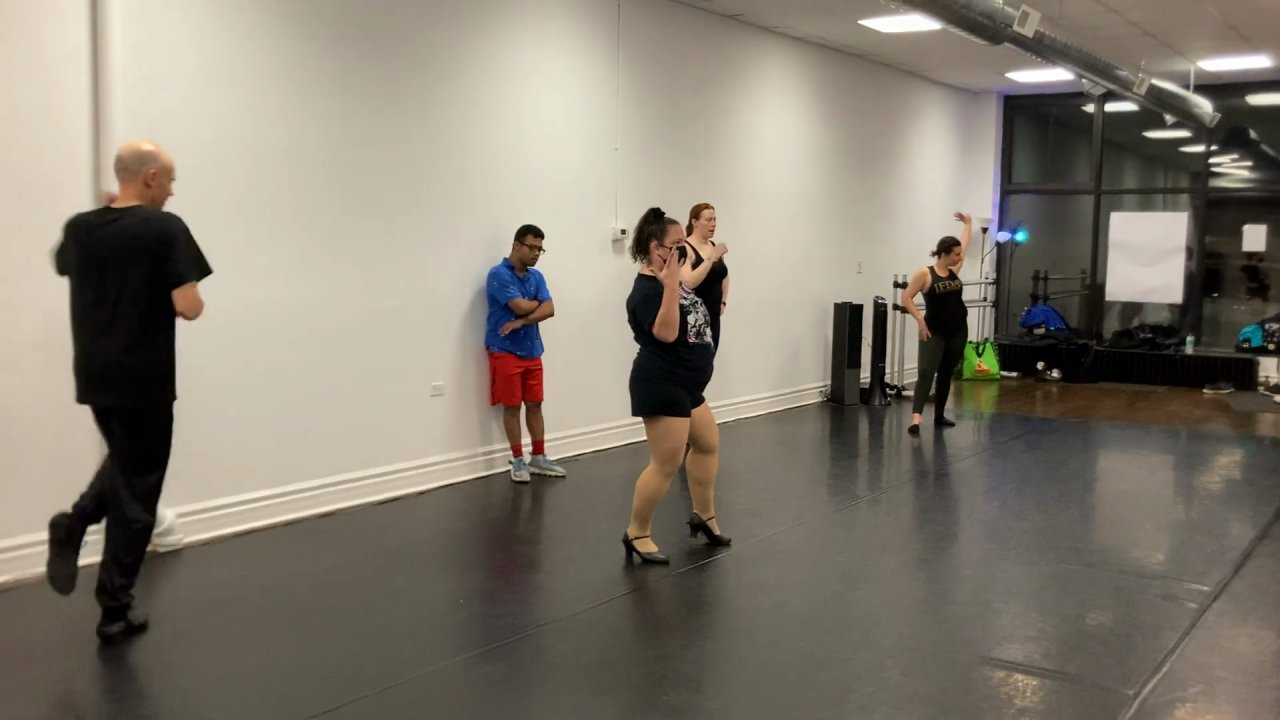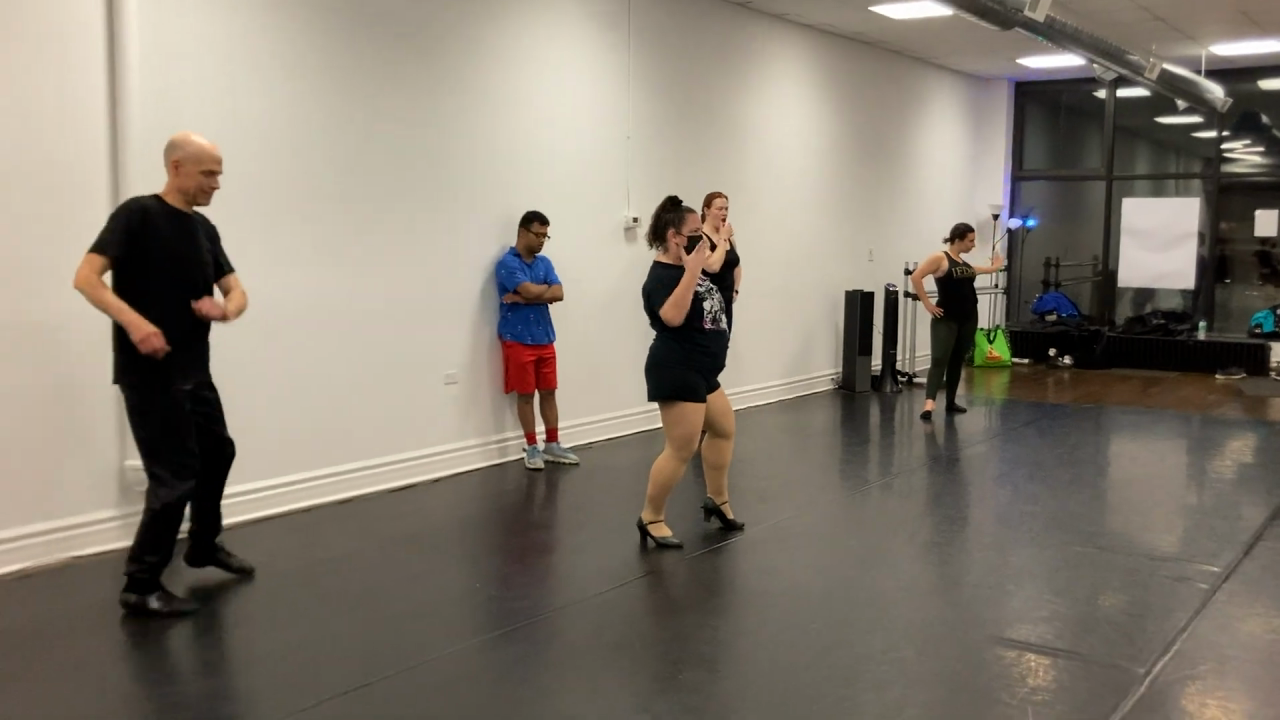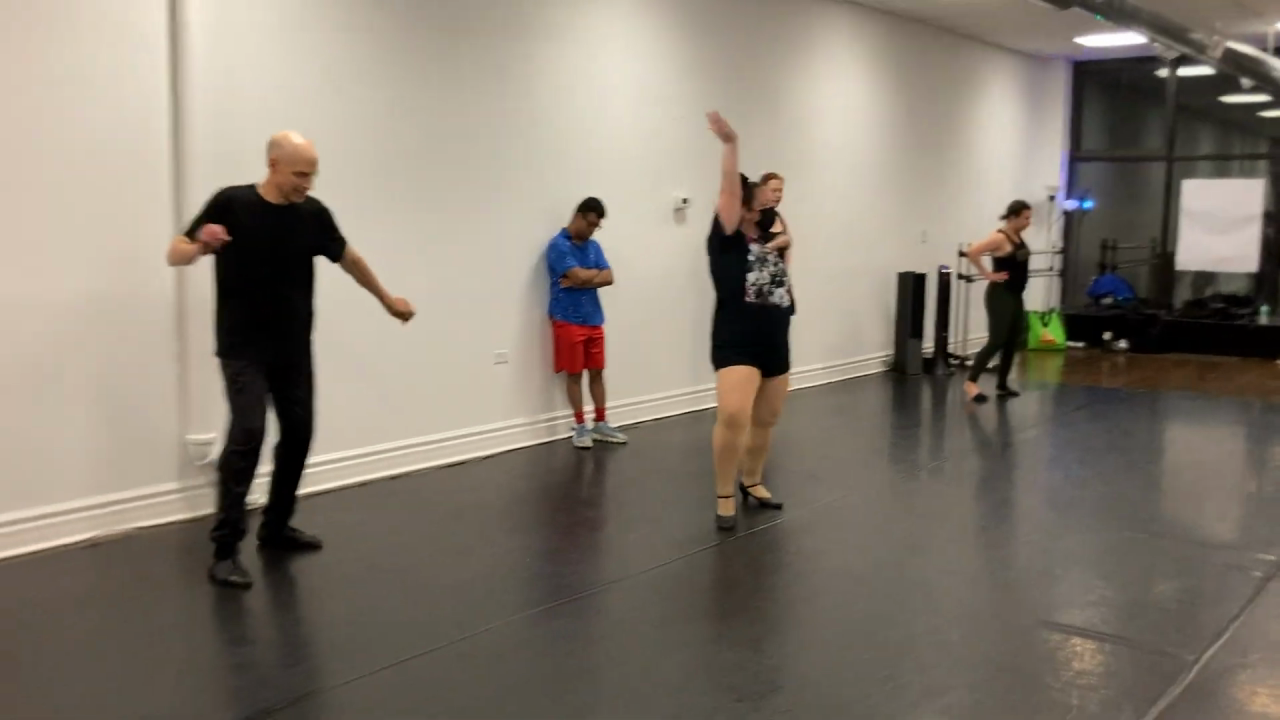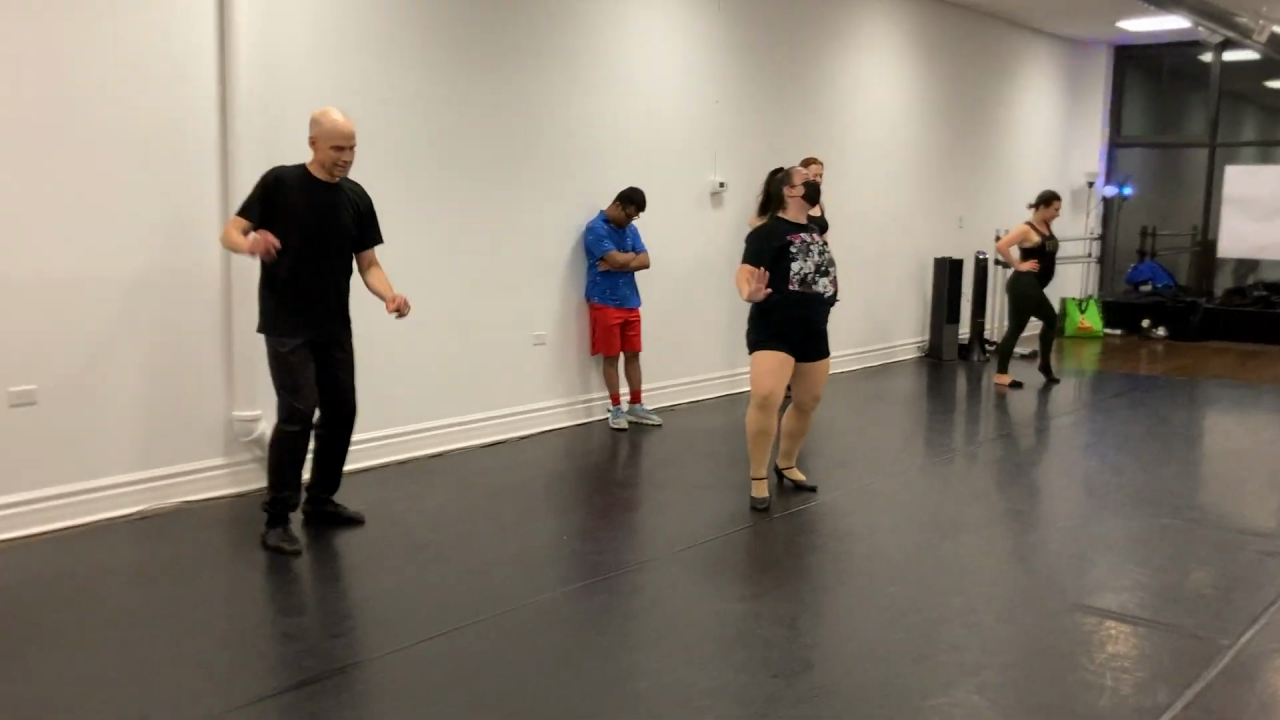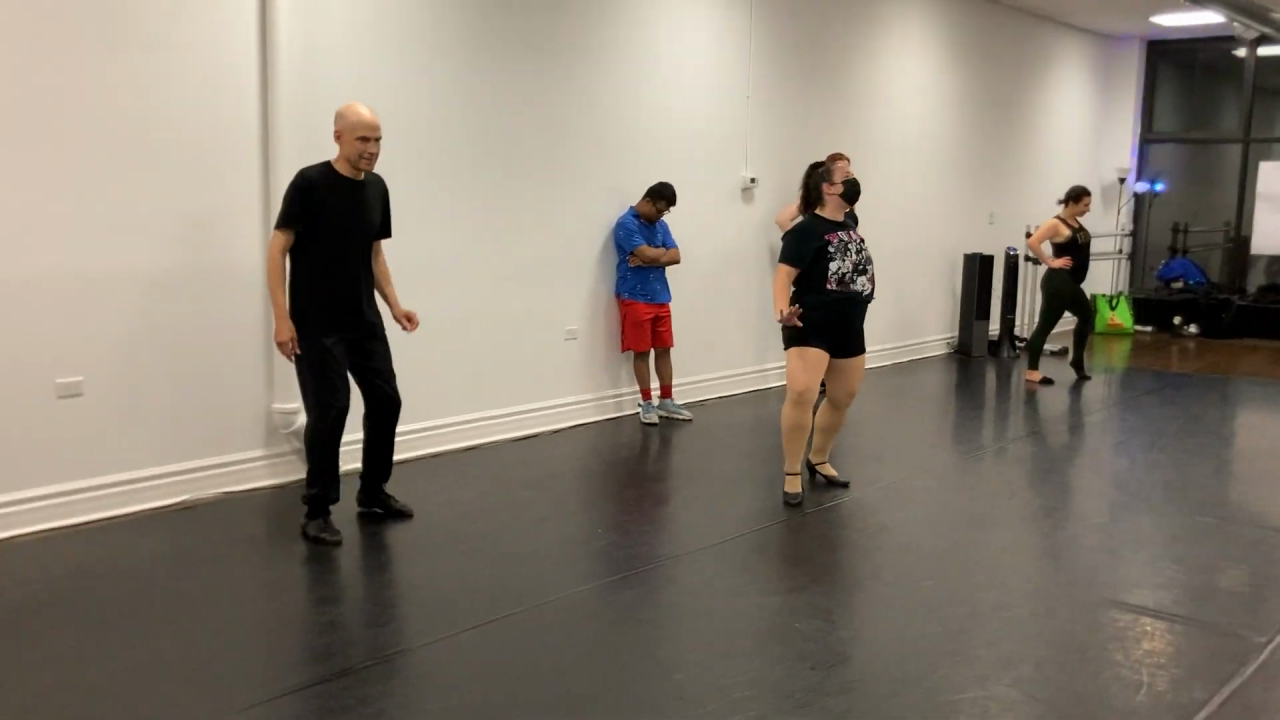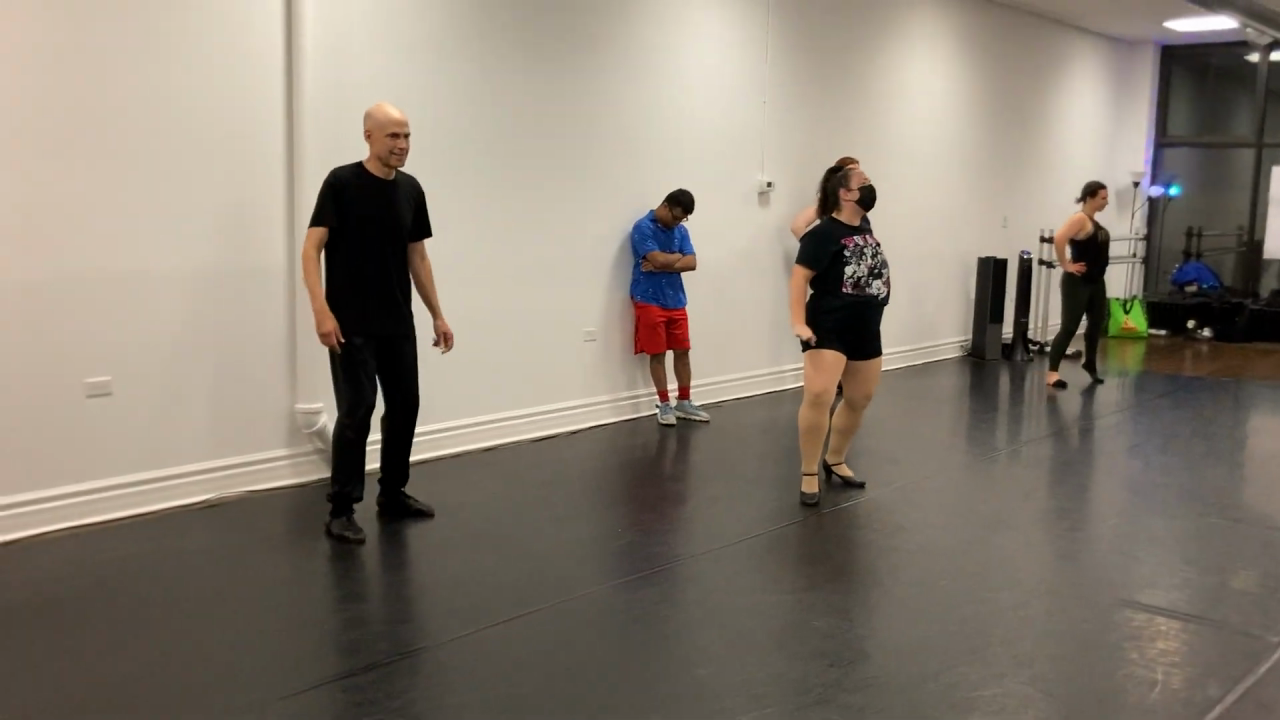
dt=0.5s
person 1, frame 1
left shoulder: (80, 228)
right shoulder: (167, 228)
left elbow: (63, 263)
right elbow: (189, 308)
right wrist: (184, 297)
left hip: (96, 375)
right hip: (144, 379)
left knee: (128, 462)
right knee: (137, 489)
left ankle: (73, 524)
right ankle: (114, 612)
person 1, frame 2
left shoulder: (204, 228)
right shoulder: (138, 214)
left elbow: (237, 293)
right elbow: (86, 277)
left wrist: (225, 308)
right wrist: (131, 321)
left hip: (191, 369)
right hip: (150, 372)
left knee: (218, 451)
right knee: (175, 474)
left ankle: (204, 546)
right ankle: (141, 585)
person 1, frame 3
left shoulder: (313, 213)
right shoulder: (231, 204)
left elbow: (349, 259)
right elbow: (175, 255)
left wrist: (388, 302)
right wrist: (201, 245)
left hip: (293, 347)
right hip: (242, 348)
left knee: (297, 433)
right knee: (246, 435)
left ankle: (275, 525)
right ankle: (224, 550)
person 1, frame 4
left shoulder: (356, 197)
right shoulder: (279, 183)
left elbow: (368, 265)
right elbow: (230, 233)
left wrist: (390, 296)
right wrist: (249, 243)
left hip: (334, 328)
right hip: (286, 327)
left knee: (341, 412)
right knee: (297, 413)
left ankle: (320, 500)
right ankle: (277, 519)
person 1, frame 5
left shoulder: (377, 188)
right shoulder: (309, 183)
right elbow: (278, 251)
left wrist: (394, 305)
right wrist: (282, 317)
left hip: (365, 323)
right hip: (317, 327)
left knee: (386, 404)
right knee: (329, 413)
left ankle: (373, 491)
right ankle: (317, 512)
person 1, frame 6
left shoulder: (411, 189)
right shoulder: (341, 182)
left elbow: (417, 256)
right elbow: (312, 248)
left wrist: (437, 316)
right wrist: (322, 311)
left hip: (398, 324)
right hip: (351, 325)
left knee: (404, 406)
right knee: (356, 412)
left ankle: (392, 493)
right ankle: (341, 510)
person 2, frame 1
left shoulder: (667, 281)
right shoulder: (647, 290)
right elbow: (666, 333)
right wrist: (671, 286)
left hip: (686, 384)
right hip: (661, 386)
left knee: (708, 445)
right knee: (666, 464)
left ankle: (704, 516)
right ankle: (636, 533)
person 2, frame 2
left shoulder: (684, 269)
right shoulder: (663, 276)
right elbow: (673, 317)
right wrist: (692, 272)
left hip: (701, 371)
right hip: (677, 372)
left knee: (724, 429)
right knee: (681, 450)
left ankle: (718, 501)
right ankle: (650, 518)
person 2, frame 3
left shoulder: (764, 244)
right shoulder: (728, 242)
right elbow: (730, 194)
left wrist: (778, 244)
right wrist: (731, 147)
left hip: (773, 346)
right hip: (736, 346)
left knee: (765, 420)
right knee: (734, 415)
left ankle: (751, 482)
right ankle: (725, 496)
person 2, frame 4
left shoulder: (813, 230)
right shoulder: (768, 232)
right elbow: (745, 275)
right wrist: (751, 294)
left hip: (813, 331)
right hip: (773, 330)
left knee: (808, 402)
right knee: (766, 397)
left ankle: (786, 465)
right ankle: (758, 479)
person 2, frame 5
left shoulder: (849, 225)
right shoulder: (806, 230)
right elbow: (784, 275)
right wrist: (783, 311)
left hip: (849, 328)
right hip: (810, 328)
left knee: (842, 398)
right knee: (801, 393)
left ankle: (818, 460)
right ankle: (792, 474)
person 2, frame 6
left shoulder: (865, 229)
right shoulder: (824, 233)
right elbow: (799, 277)
right wrist: (799, 323)
left hip: (865, 330)
right hip: (828, 330)
left knee: (860, 399)
right knee: (819, 395)
left ankle: (835, 461)
right ankle: (809, 474)
person 3, frame 1
left shoulder: (536, 276)
right shoulder: (499, 274)
left elbow: (549, 310)
right elbow: (521, 306)
left wrist: (520, 322)
right wrist: (536, 305)
left hip: (532, 351)
right hip: (505, 352)
left knee: (535, 405)
right knee: (511, 407)
left ankle: (538, 458)
right ankle: (518, 461)
person 3, frame 2
left shoulder: (544, 262)
right shoulder: (507, 264)
left elbow: (558, 294)
right elbow: (532, 291)
left wrist: (523, 299)
right wrist: (546, 290)
left hip: (545, 338)
right hip: (518, 340)
left knee: (549, 392)
right knee: (526, 395)
left ankle: (552, 445)
right ankle: (532, 448)
person 3, frame 3
left shoulder: (593, 246)
right shoulder: (558, 245)
left elbow: (608, 278)
right elbow: (580, 276)
left wrist: (580, 280)
right wrist: (595, 272)
left hip: (594, 318)
right hip: (568, 320)
left knee: (597, 372)
right knee: (574, 374)
left ankle: (600, 424)
right ankle: (580, 427)
person 3, frame 4
left shoulder: (630, 229)
right shoulder: (595, 228)
left elbow: (645, 261)
right elbow: (617, 259)
left wrist: (618, 264)
right wrist: (631, 256)
left hip: (630, 301)
right hip: (605, 303)
left knee: (633, 355)
right knee: (611, 356)
left ankle: (636, 407)
right ankle: (616, 409)
person 3, frame 5
left shoulder: (661, 225)
right shoulder: (626, 224)
left elbow: (675, 257)
right elbow: (648, 254)
left wrist: (649, 259)
right wrist: (662, 252)
left hip: (661, 297)
right hip: (635, 298)
left knee: (664, 350)
right knee: (641, 352)
left ankle: (667, 402)
right ankle: (647, 404)
person 3, frame 6
left shoulder: (681, 231)
right shoulder: (643, 227)
left elbow: (691, 263)
right elbow: (658, 259)
left wrist: (662, 266)
right wrist: (677, 257)
left hip: (676, 300)
right hip: (649, 301)
left knee: (682, 351)
right knee: (657, 354)
left ankle: (684, 403)
right ankle: (664, 405)
person 4, frame 1
left shoulder: (953, 271)
right shoulder: (925, 274)
left elbow: (964, 247)
right elbow: (907, 298)
left wrist: (968, 225)
right wrist: (920, 322)
left hip: (957, 331)
right hip: (934, 332)
left knee: (946, 374)
right knee: (926, 372)
left ankle: (939, 415)
right ankle: (916, 417)
person 4, frame 2
left shoulder: (964, 263)
right shoulder: (939, 258)
left elbow: (980, 269)
right elbow: (915, 277)
left wrist: (995, 266)
right wrist: (927, 304)
left hip: (968, 318)
right hip: (945, 319)
left knee: (957, 360)
right knee: (939, 359)
left ankle: (950, 401)
right ankle: (929, 403)
person 4, frame 3
left shoulder: (1017, 235)
right shoulder: (999, 238)
right elbow: (971, 252)
right wrist: (988, 275)
left hip: (1014, 297)
right hip: (1000, 296)
left knee: (1014, 341)
right knee: (997, 340)
left ankle: (1002, 383)
right ankle: (971, 383)
person 4, frame 4
left shoulder: (1046, 226)
right shoulder: (1026, 229)
right elbow: (1001, 246)
right wrist: (1018, 265)
left hip: (1034, 288)
right hip: (1023, 286)
left knee: (1051, 320)
right knee: (1015, 329)
left ankle: (1045, 366)
right ankle: (1001, 374)
person 4, frame 5
left shoulder: (1076, 222)
right shoulder: (1056, 224)
right elbow: (1032, 242)
right wrist: (1050, 262)
left hip: (1072, 283)
right hip: (1058, 282)
left knee: (1087, 317)
right knee: (1046, 325)
left ankle: (1077, 362)
right ankle: (1032, 371)
person 4, frame 6
left shoulder: (1093, 220)
right shoulder: (1079, 218)
right elbow: (1059, 239)
right wrist: (1066, 265)
left hip: (1096, 282)
right hip: (1077, 282)
left knee: (1097, 322)
right knee: (1069, 327)
left ankle: (1090, 365)
right ankle: (1052, 373)
